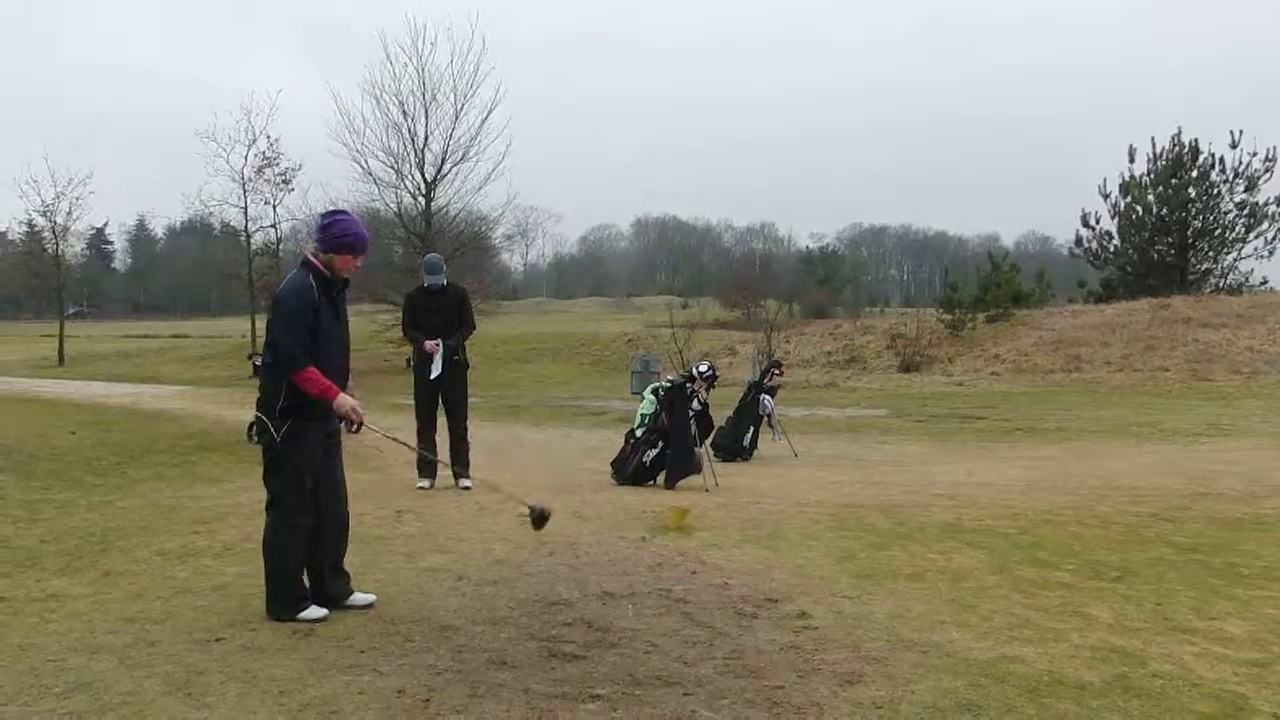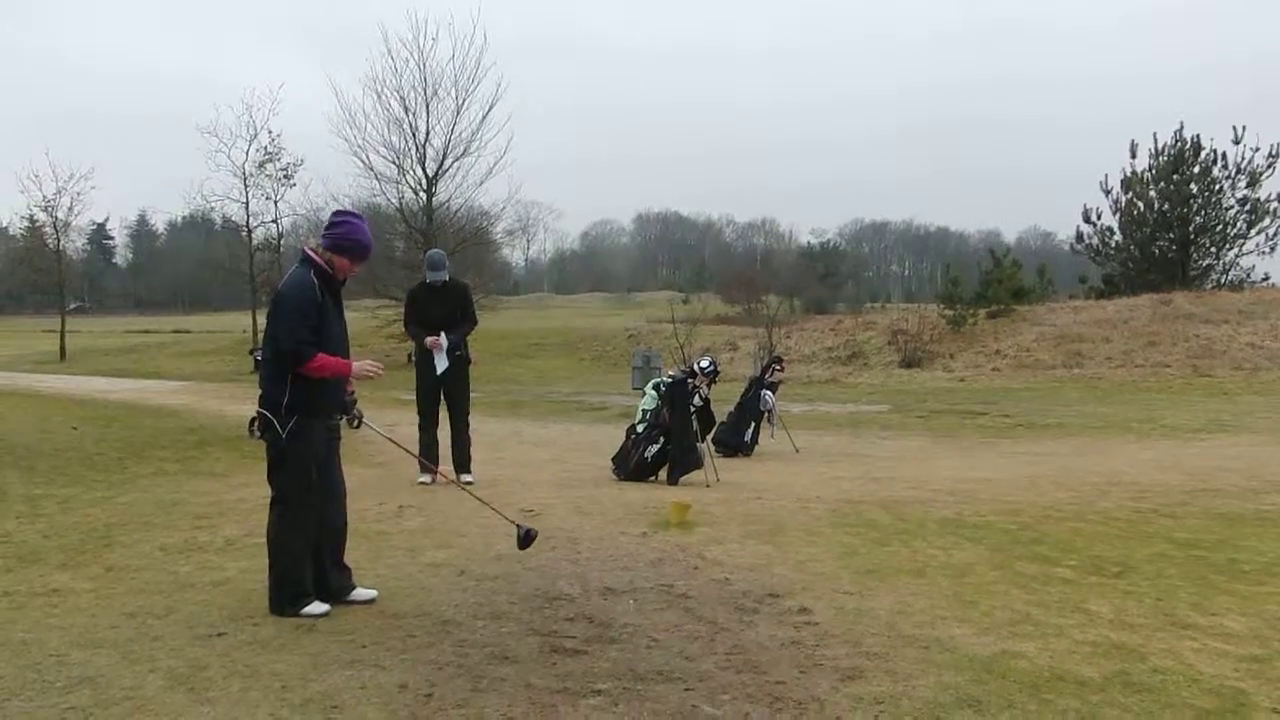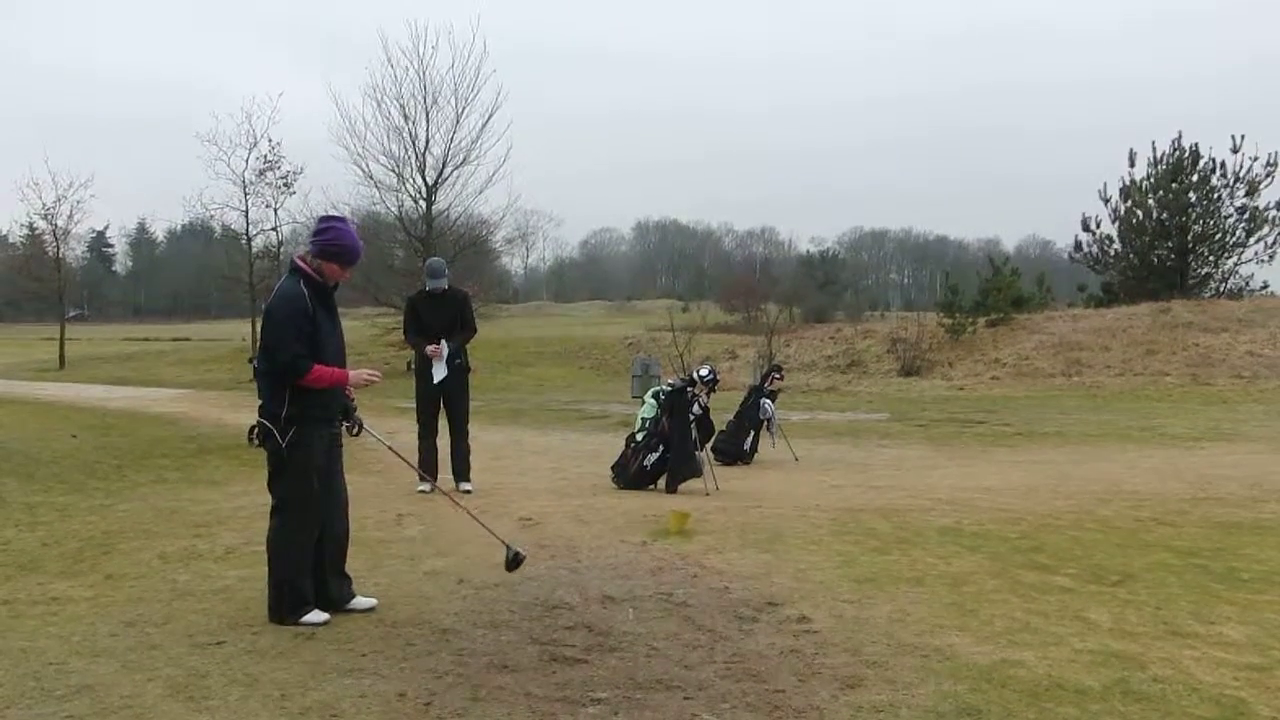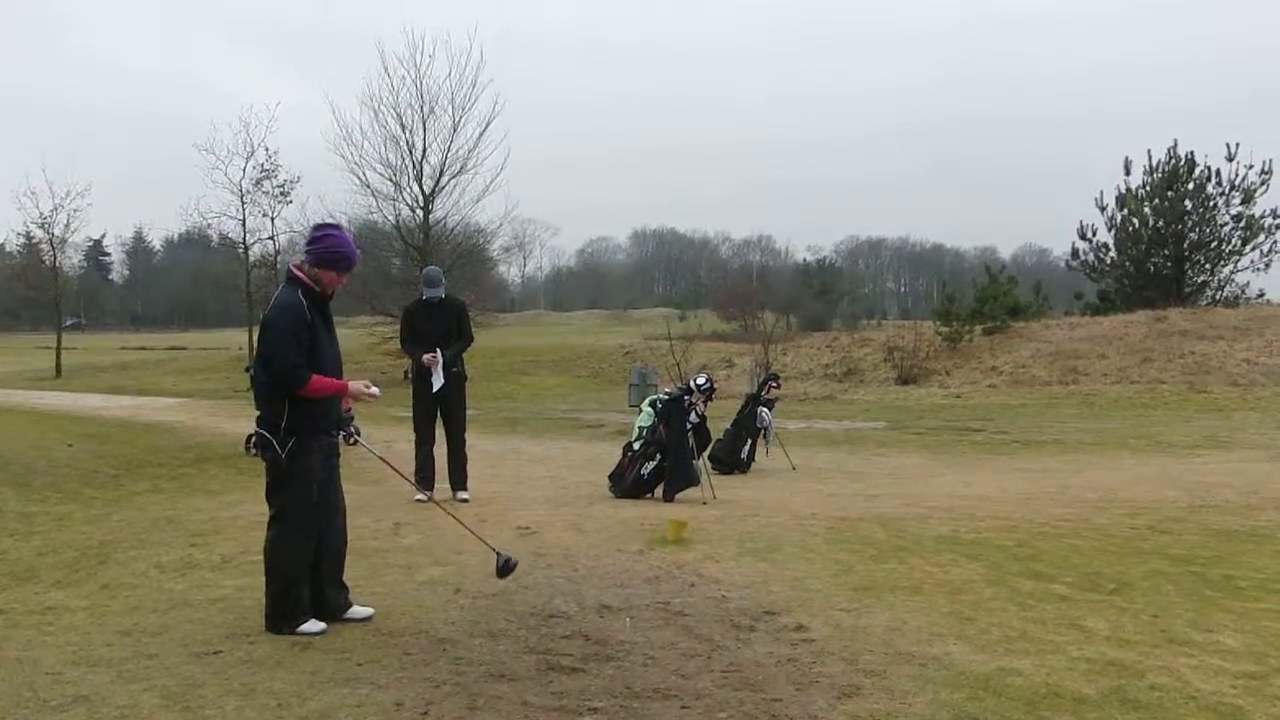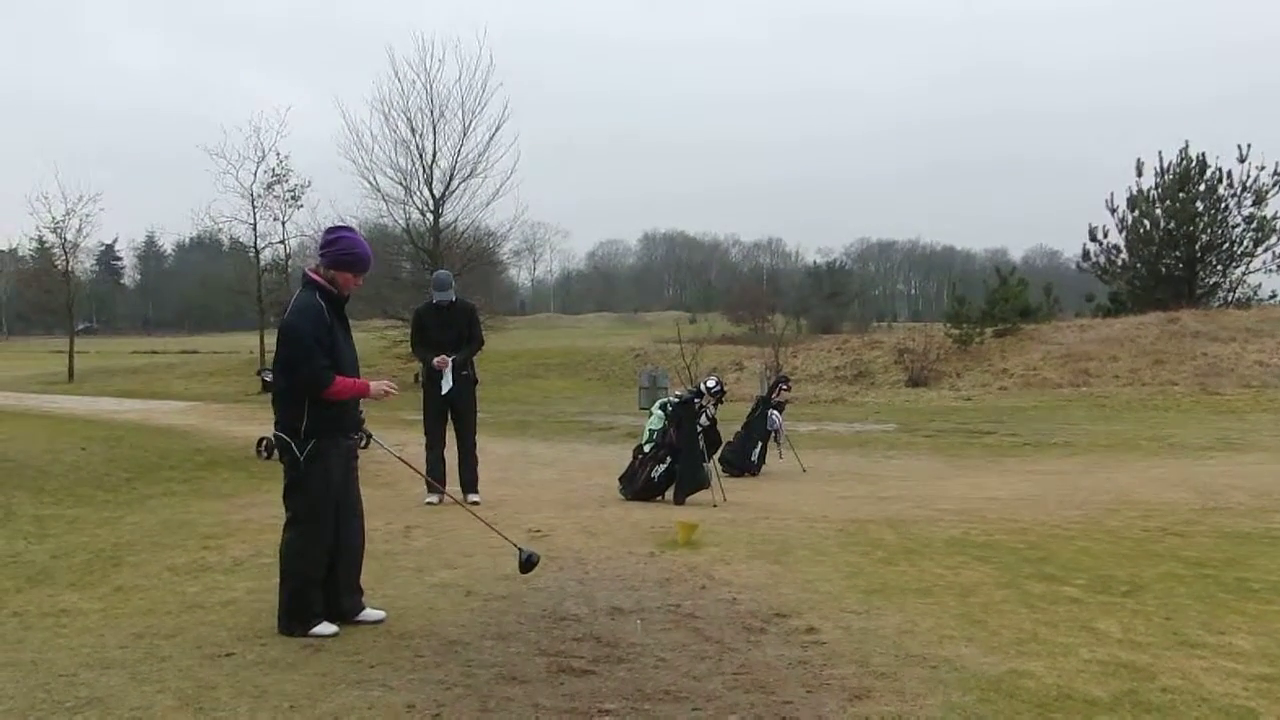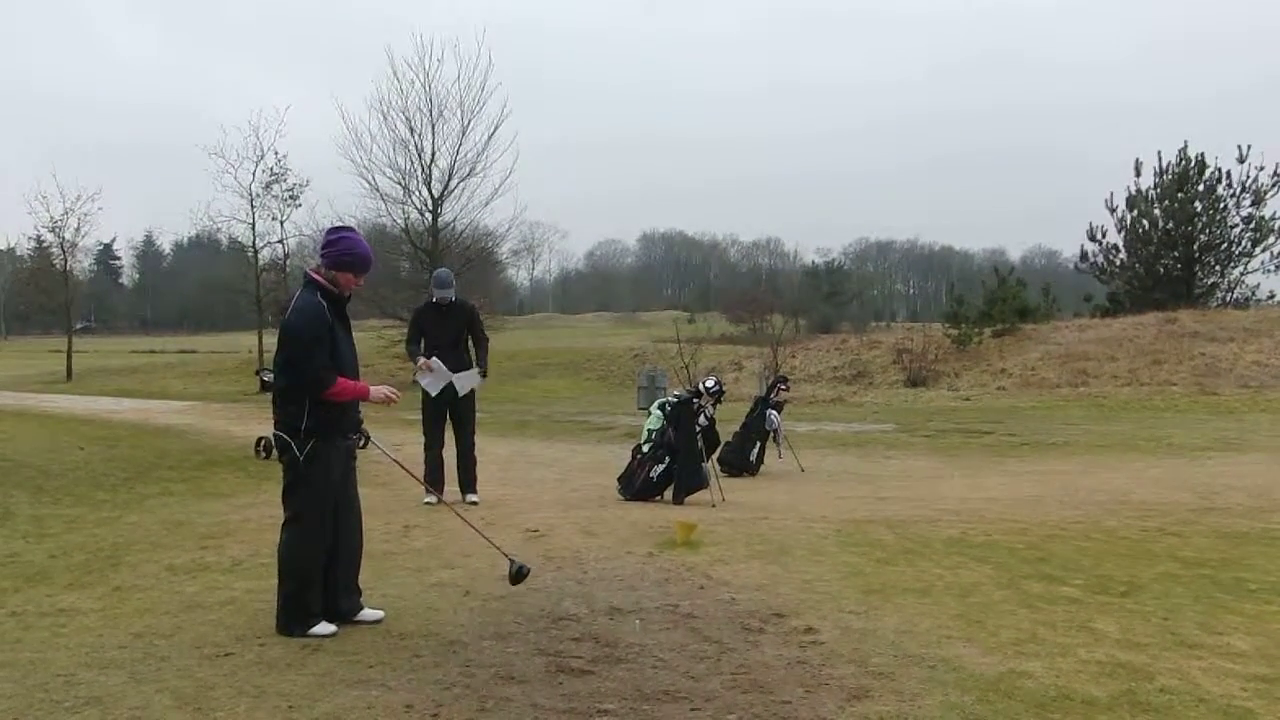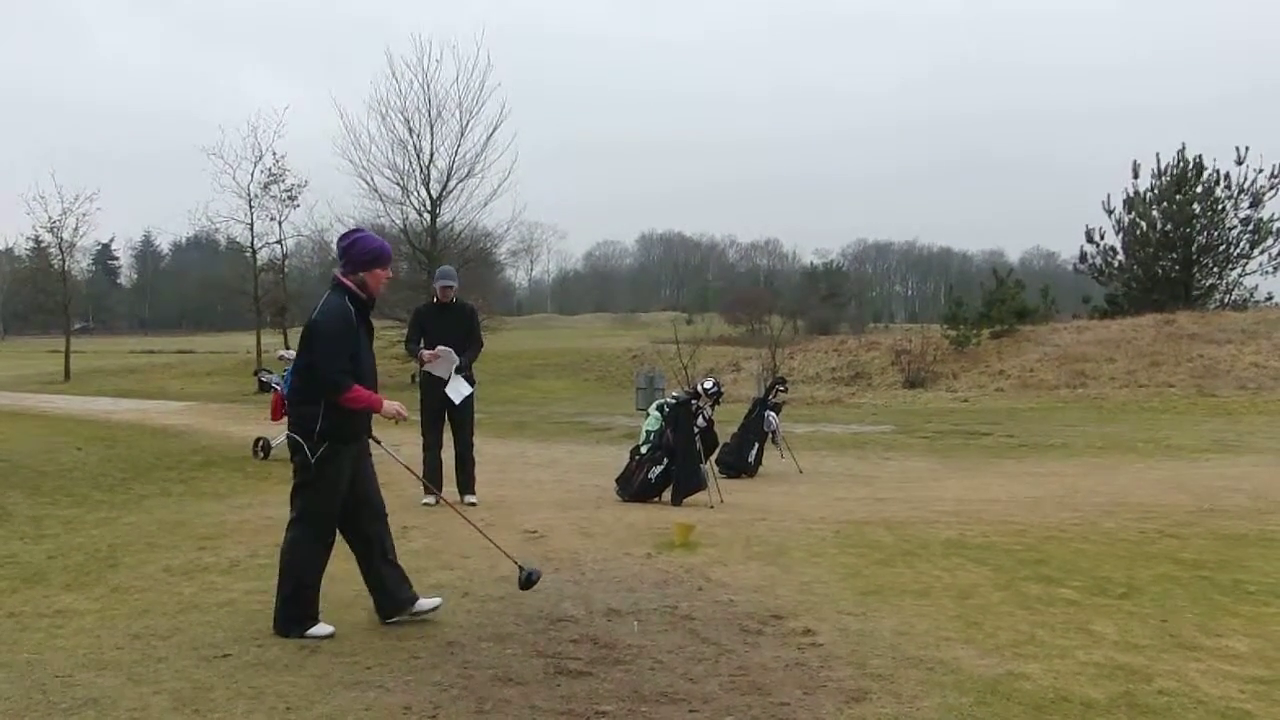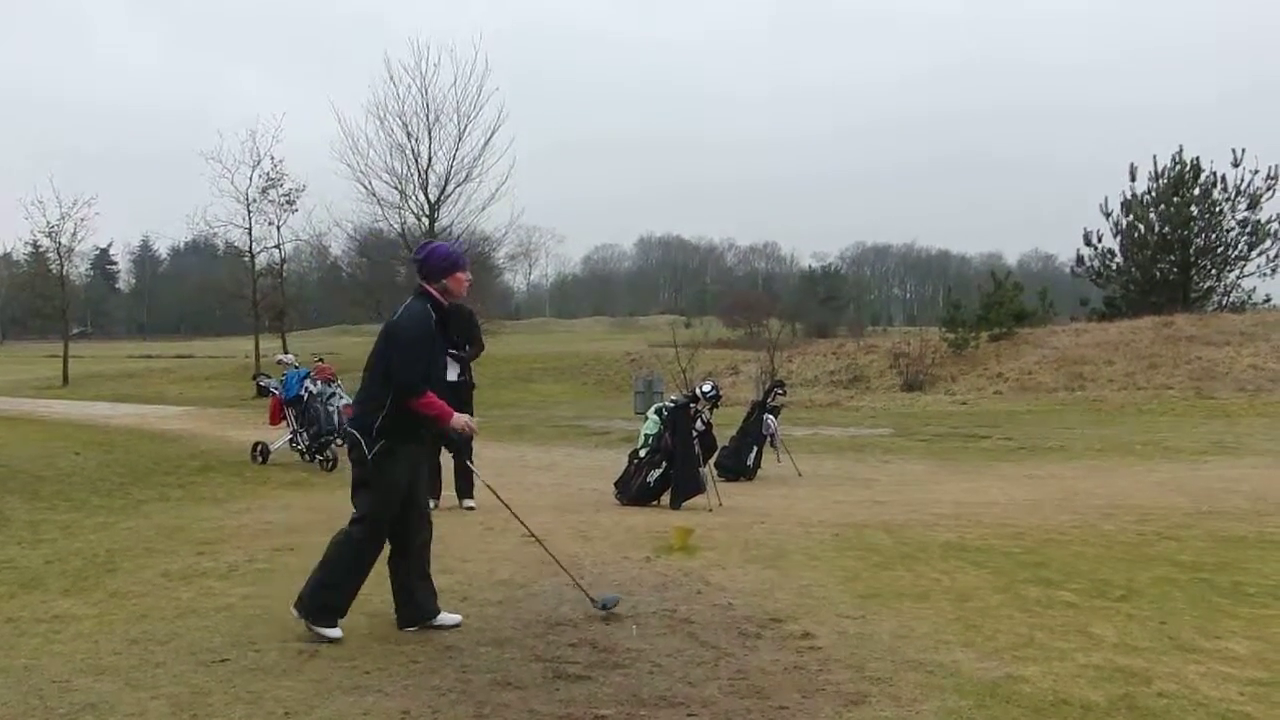
dt=0.5s
person 1, frame 1
left shoulder: (334, 288)
right shoulder: (297, 291)
right elbow: (291, 361)
left wrist: (341, 400)
right wrist: (335, 395)
left hip: (321, 418)
right hip: (290, 419)
left knee: (332, 507)
right knee: (291, 510)
left ankle: (331, 587)
right ankle: (286, 600)
person 1, frame 2
left shoulder: (327, 283)
right shoulder: (299, 287)
right elbow: (298, 355)
left wrist: (342, 391)
right wrist: (348, 370)
left hip: (320, 412)
right hip: (292, 415)
left knee: (330, 500)
right knee: (295, 505)
left ankle: (332, 582)
right ankle: (290, 595)
person 1, frame 3
left shoulder: (321, 291)
right shoulder: (290, 297)
right elbow: (293, 366)
left wrist: (342, 395)
right wrist: (345, 379)
left hip: (322, 421)
right hip: (293, 425)
left knee: (332, 509)
right knee: (296, 513)
left ankle: (333, 591)
right ankle: (289, 604)
person 1, frame 4
left shoulder: (316, 301)
right shoulder: (287, 307)
right elbow: (292, 377)
left wrist: (339, 403)
right wrist: (344, 389)
left hip: (319, 431)
right hip: (291, 435)
left knee: (329, 519)
right knee: (294, 524)
left ankle: (329, 601)
right ankle: (286, 613)
person 1, frame 5
left shoulder: (331, 304)
right shoulder: (306, 310)
right elbow: (315, 380)
left wrist: (353, 411)
right wrist: (365, 388)
left hip: (336, 434)
right hip: (309, 438)
left knee: (347, 523)
right knee: (310, 526)
left ankle: (344, 603)
right ankle: (299, 616)
person 1, frame 6
left shoulder: (331, 304)
right shoulder: (307, 311)
right elbow: (316, 380)
left wrist: (352, 413)
right wrist: (366, 392)
left hip: (334, 434)
right hip: (308, 437)
left knee: (344, 522)
right knee: (307, 526)
left ankle: (341, 603)
right ankle: (297, 616)
person 1, frame 7
left shoulder: (354, 309)
right shoulder: (334, 314)
right elbow: (332, 384)
left wrist: (371, 409)
right wrist: (379, 405)
left hip: (348, 436)
right hip: (322, 438)
left knee: (369, 519)
right knee: (312, 528)
left ankle: (396, 600)
right ankle: (294, 618)
person 1, frame 8
left shoulder: (431, 316)
right shoulder: (414, 320)
right elbow: (409, 388)
left wrist: (444, 421)
right wrist: (449, 417)
left hip: (405, 437)
right hip: (380, 436)
left knee: (414, 526)
right knee: (371, 524)
left ankle: (418, 609)
right ankle: (317, 606)
person 2, frame 1
left shoulder: (459, 293)
right shoulder: (413, 297)
left elbow: (469, 326)
right elbow: (408, 329)
left wrist: (451, 344)
right wrist: (423, 343)
left hip: (454, 361)
right hip: (424, 363)
left knee: (458, 420)
right knee: (425, 421)
left ankle: (462, 474)
right ankle: (426, 474)
person 2, frame 2
left shoulder: (461, 289)
right shoulder: (415, 293)
left elbow: (470, 321)
right elbow: (410, 325)
left wrist: (453, 339)
right wrist: (424, 339)
left hip: (456, 357)
right hip: (426, 359)
left knee: (460, 415)
right knee: (427, 416)
left ankle: (463, 469)
right ankle: (427, 469)
person 2, frame 3
left shoulder: (461, 297)
right shoulder: (415, 301)
left elbow: (470, 329)
right elbow: (409, 333)
left wrist: (452, 347)
right wrist: (424, 348)
left hip: (455, 365)
right hip: (425, 367)
left knee: (459, 423)
right knee: (426, 425)
left ankle: (463, 478)
right ankle: (427, 477)
person 2, frame 4
left shoulder: (457, 306)
right shoulder: (411, 310)
left elbow: (467, 338)
right elbow: (406, 342)
left wrist: (448, 355)
right wrist: (421, 356)
left hip: (452, 374)
right hip: (422, 376)
left knee: (456, 433)
right knee: (423, 434)
left ankle: (460, 486)
right ankle: (424, 486)
person 2, frame 5
left shoulder: (467, 309)
right shoulder: (422, 313)
left elbow: (477, 342)
right elbow: (417, 346)
left wrist: (457, 359)
right wrist: (431, 360)
left hip: (463, 377)
right hip: (433, 379)
left knee: (467, 436)
right knee: (434, 437)
left ankle: (470, 489)
right ankle: (435, 489)
person 2, frame 6
left shoulder: (467, 309)
right shoulder: (421, 312)
left elbow: (480, 340)
right elbow: (411, 343)
left wrist: (482, 363)
right wrist: (418, 358)
left knee: (465, 436)
right knee: (432, 437)
left ankle: (469, 489)
right ankle: (433, 489)
person 2, frame 7
left shoulder: (467, 311)
right shoulder: (422, 312)
left elbow: (476, 344)
right elbow: (410, 343)
left wrist: (465, 362)
right wrist: (421, 353)
left hip: (461, 380)
right hip: (431, 381)
left knee: (464, 438)
right knee: (431, 438)
left ankle: (467, 490)
right ankle: (432, 490)
person 2, frame 8
left shoulder: (465, 314)
left elbow: (478, 345)
left wrist: (464, 357)
left hip: (460, 383)
left knee: (463, 439)
right knee: (432, 439)
left ankle: (466, 494)
right ankle: (431, 494)
